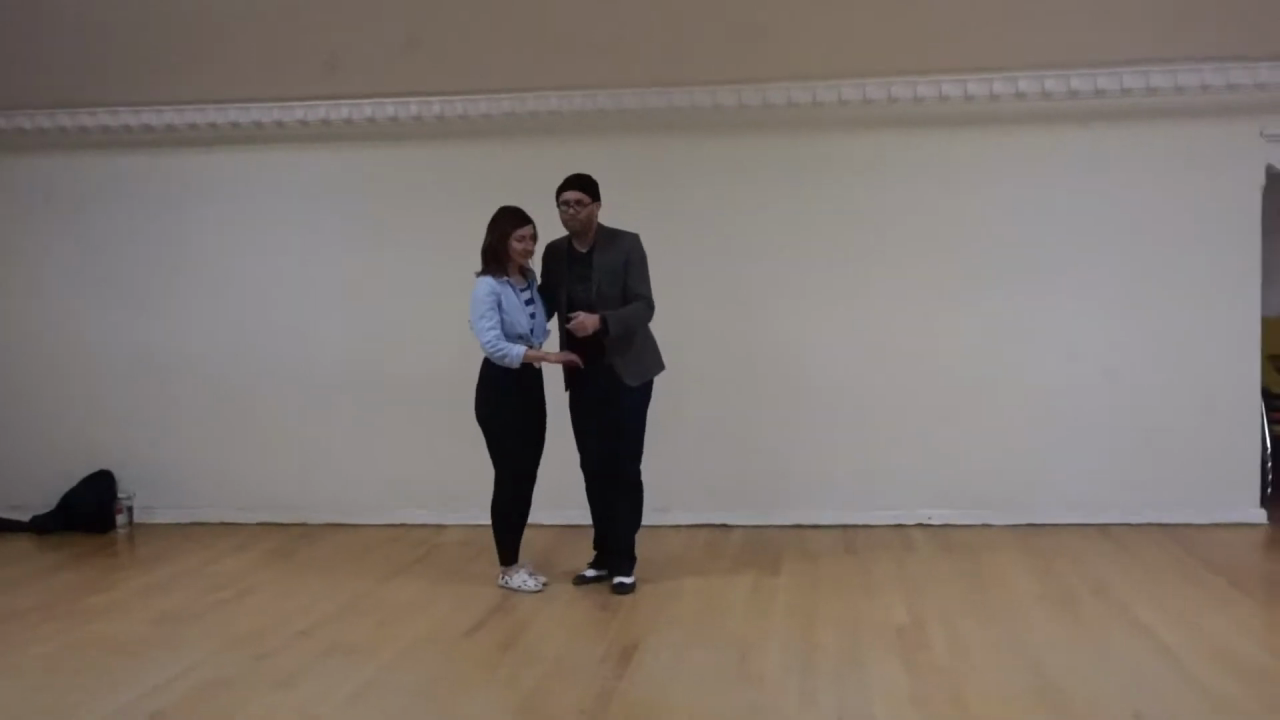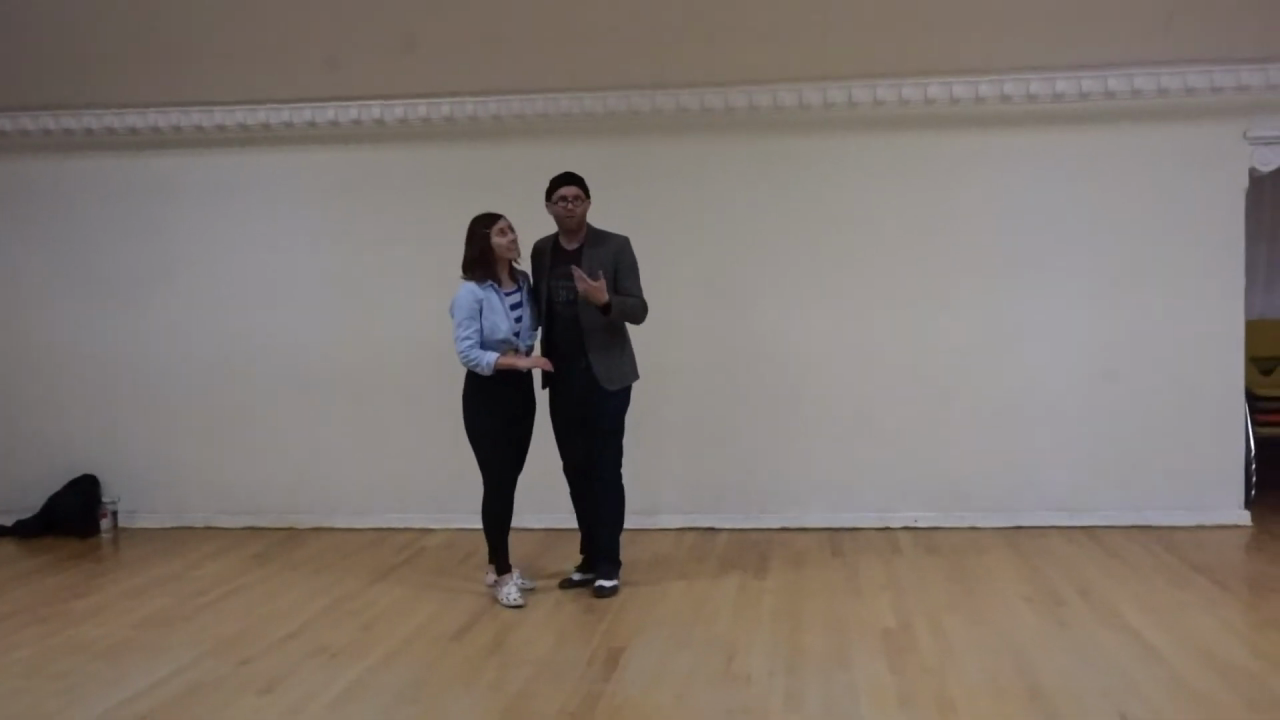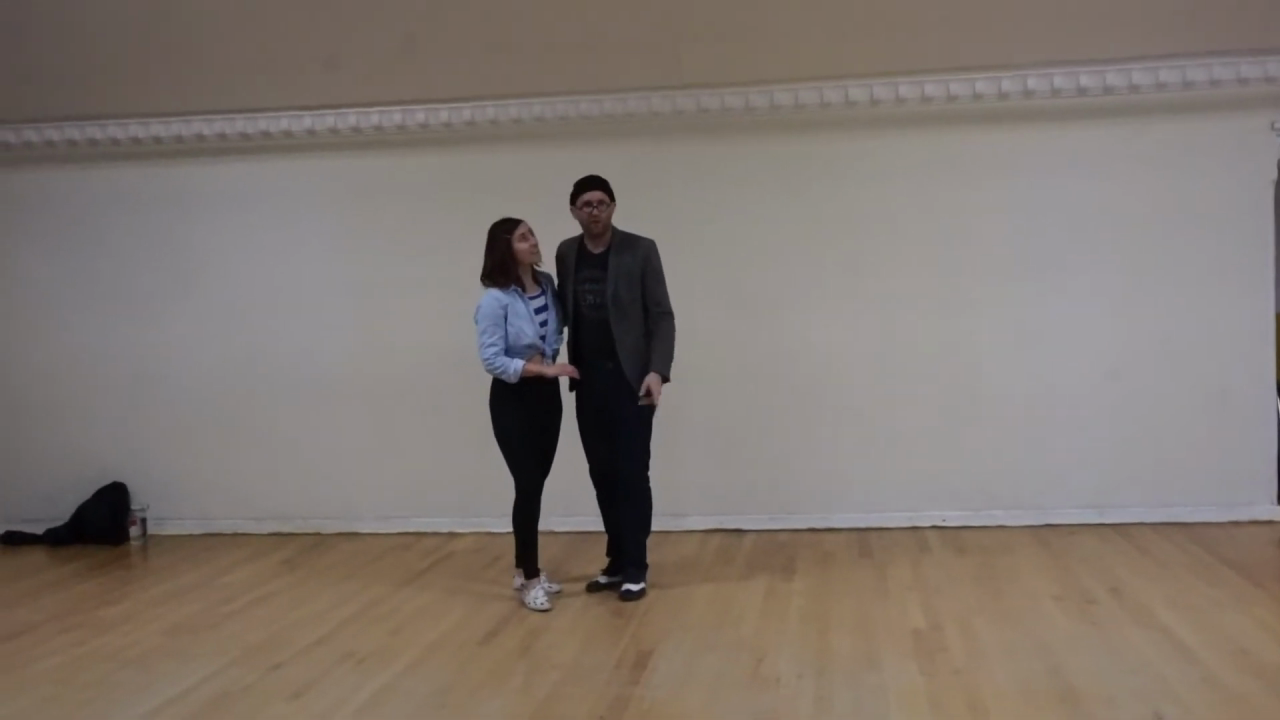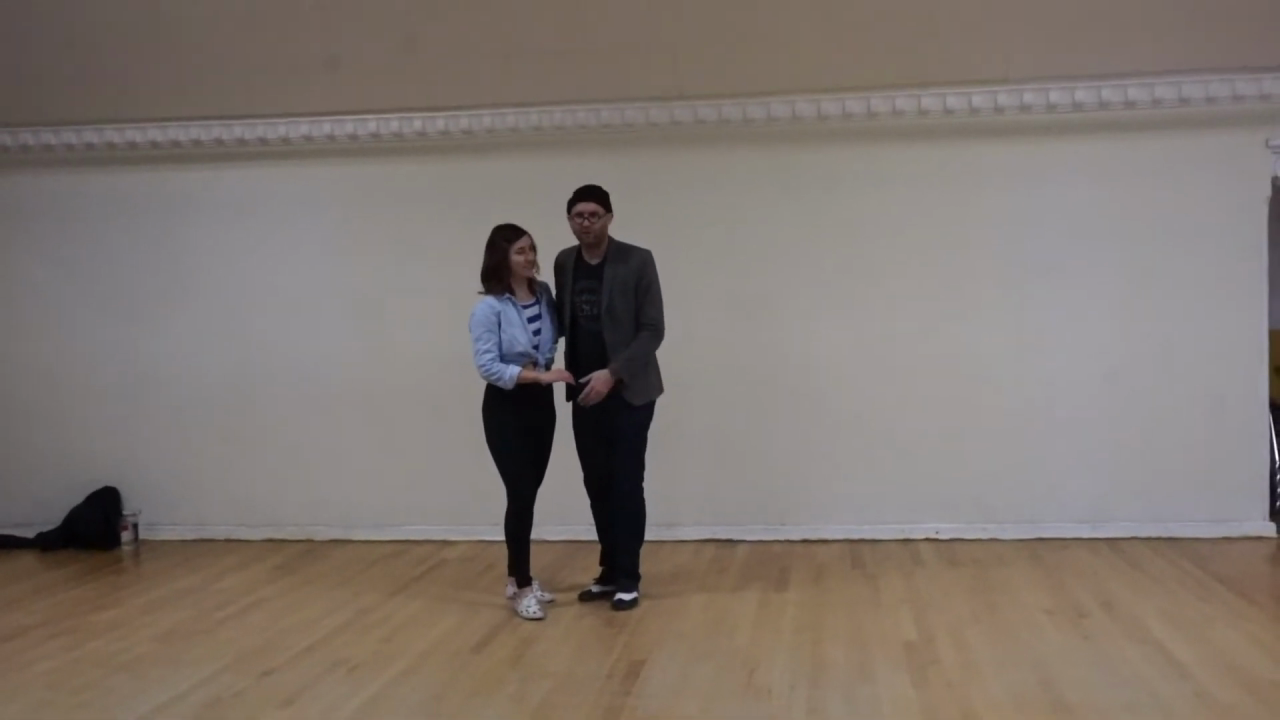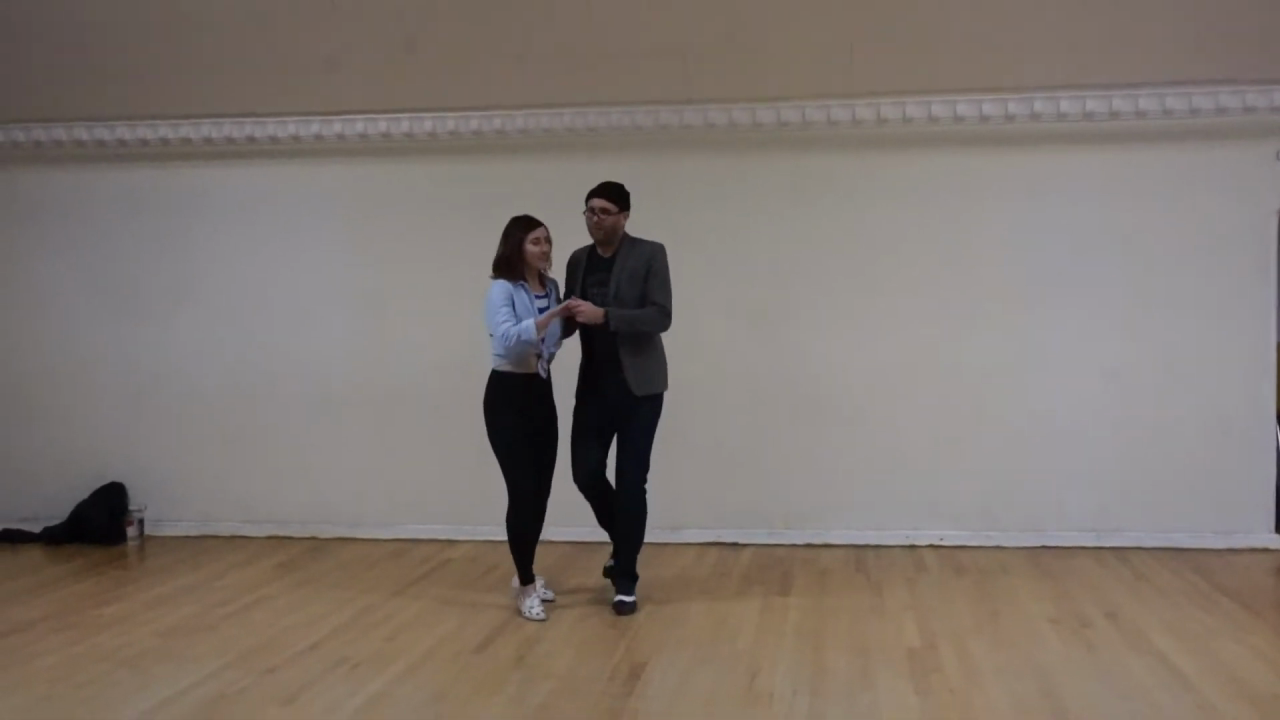
dt=1s
person 1, frame 1
left shoulder: (626, 245)
right shoulder: (555, 253)
left elbow: (644, 308)
right elbow: (546, 305)
left wrist: (601, 321)
left hip: (627, 372)
right hip: (583, 375)
left knee: (625, 467)
right knee: (594, 467)
left ankle: (624, 561)
right ankle: (603, 555)
person 1, frame 2
left shoulder: (614, 247)
right shoulder: (542, 251)
left elbow: (638, 309)
right elbow: (540, 308)
left wrist: (606, 301)
left hip: (605, 375)
right hip: (562, 377)
left knee: (605, 470)
right knee: (576, 472)
left ankle: (608, 564)
right ankle: (590, 559)
person 1, frame 3
left shoulder: (640, 250)
right shoulder: (566, 253)
left elbow: (662, 315)
right elbow: (566, 311)
left wrist: (658, 369)
right wrist: (565, 365)
left hip: (630, 380)
right hip: (588, 382)
left knee: (632, 475)
right knee: (603, 476)
left ankle: (635, 568)
right ankle: (617, 562)
person 1, frame 4
left shoulder: (637, 261)
right shoulder: (564, 263)
left elbow: (653, 330)
left wrist: (613, 374)
left hip: (629, 393)
right hip: (586, 393)
left knee: (626, 485)
right knee: (597, 486)
left ankle: (627, 577)
right ankle: (609, 571)
person 1, frame 5
left shoulder: (650, 255)
right shoulder: (579, 260)
left elbow: (661, 316)
right elbow: (569, 320)
left wrist: (604, 316)
left hip: (638, 387)
right hip: (594, 386)
left knee: (630, 479)
right knee: (586, 472)
left ankle: (626, 579)
right ankle: (622, 541)
person 2, frame 1
left shoulder: (531, 280)
right shoulder: (487, 288)
right elbow: (493, 346)
right wrist: (549, 356)
left hip: (530, 384)
right hip: (500, 388)
left knee: (526, 476)
right knee: (510, 477)
left ankle: (514, 559)
right ankle: (508, 568)
person 2, frame 2
left shoulder: (524, 283)
right shoulder: (471, 293)
right elbow: (467, 353)
left wrist: (527, 358)
right wrist: (517, 361)
left hip: (520, 390)
right hip: (486, 393)
left knee: (510, 479)
right knee: (497, 481)
left ankle: (497, 566)
right ankle: (502, 574)
person 2, frame 3
left shoulder: (547, 285)
right shoulder: (494, 299)
right elbow: (492, 360)
left wrist: (551, 361)
right wrist: (542, 368)
left hip: (546, 395)
right hip: (512, 399)
left knee: (537, 483)
right knee: (528, 485)
left ankle: (525, 569)
right ankle: (529, 578)
person 2, frame 4
left shoulder: (543, 294)
right shoulder: (488, 308)
right elbow: (487, 367)
left wrist: (546, 370)
right wrist: (538, 375)
left hip: (541, 403)
right hip: (506, 407)
left knee: (530, 492)
right knee: (520, 494)
left ankle: (518, 578)
right ankle: (521, 587)
person 2, frame 5
left shoulder: (551, 287)
right shoulder: (501, 291)
right elbow: (508, 337)
right wrist: (555, 313)
left hip: (541, 393)
right hip: (507, 396)
left knee: (541, 489)
right knee: (522, 490)
left ankle: (525, 575)
right ankle: (526, 587)
